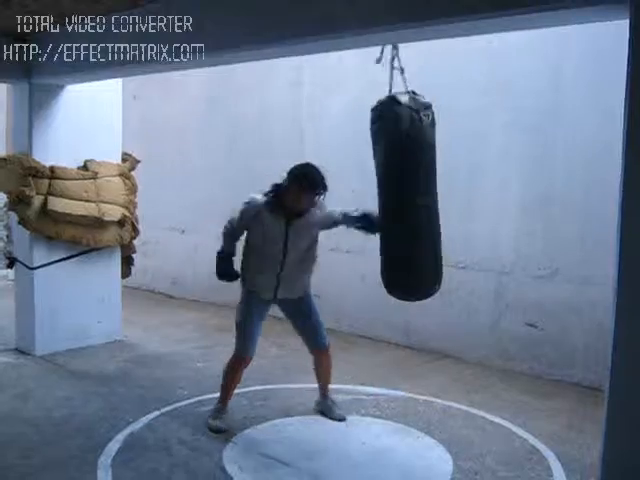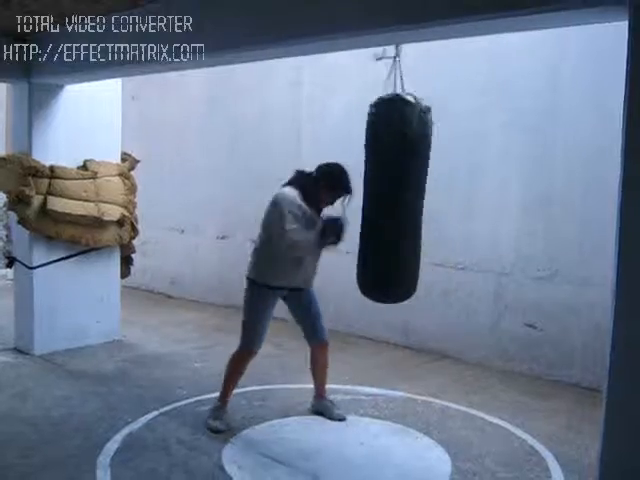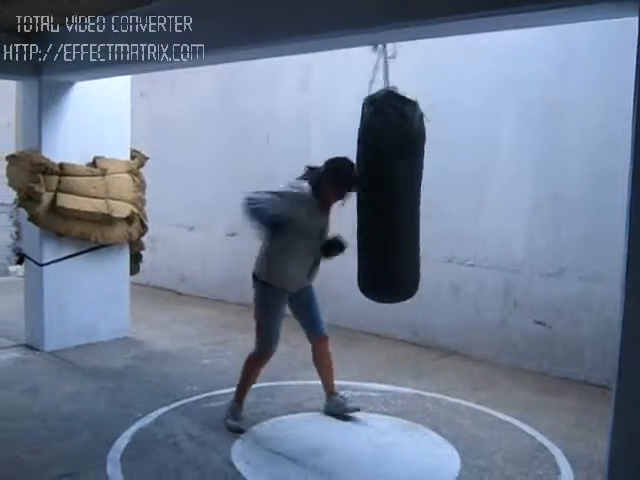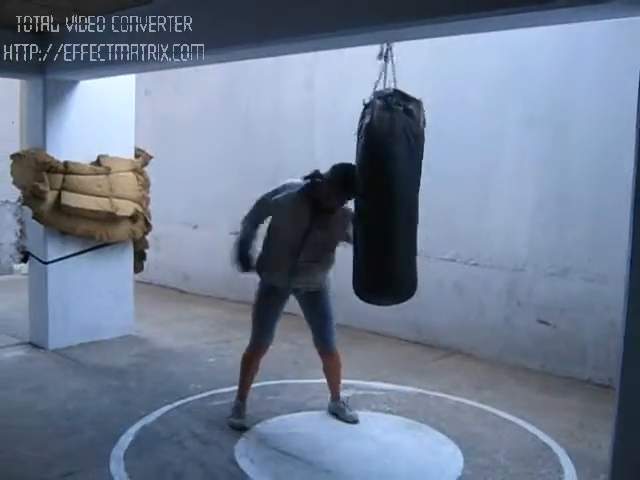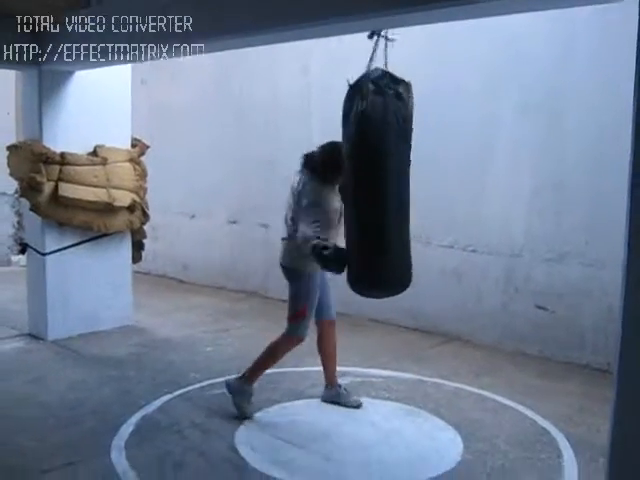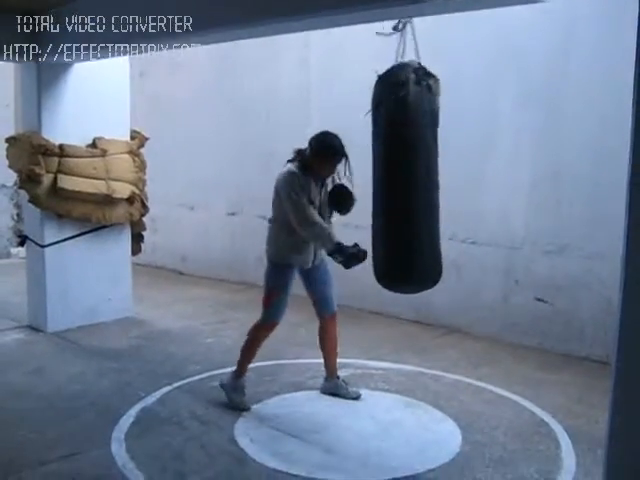
dt=0.3s
person 1, frame 1
left shoulder: (314, 210)
right shoulder: (257, 207)
left elbow: (339, 217)
right elbow: (232, 229)
left wrist: (361, 219)
right wrist: (225, 256)
left hip: (295, 291)
right hip: (257, 290)
left knee: (321, 348)
right knee: (243, 355)
left ankle: (325, 399)
right ankle: (221, 407)
person 1, frame 2
left shoulder: (305, 202)
right shoulder: (287, 199)
right elbow: (292, 242)
left wrist: (327, 230)
right wrist: (323, 236)
left hip: (298, 283)
right hip: (265, 282)
left knee: (320, 342)
right knee: (249, 348)
left ankle: (320, 399)
right ankle: (219, 407)
person 1, frame 3
left shoulder: (319, 203)
right shoulder: (300, 193)
right elbow: (254, 201)
left wrist: (330, 245)
right wrist: (271, 220)
left hip: (299, 281)
right hip: (272, 281)
left knee: (320, 339)
right knee: (265, 350)
left ankle: (333, 398)
right ankle: (236, 405)
person 1, frame 4
left shoulder: (342, 216)
right shoulder: (291, 193)
right elbow: (255, 215)
right wrist: (243, 245)
left hip: (313, 286)
right hip: (274, 278)
left knee: (328, 350)
right knee: (259, 345)
left ankle: (336, 401)
right ankle: (240, 403)
person 1, frame 5
left shoulder: (316, 182)
right shoulder: (313, 189)
right elbow: (307, 232)
left hip: (313, 265)
right hip: (302, 265)
left knee: (327, 322)
right knee: (296, 334)
left ankle: (332, 387)
right ankle: (243, 383)
person 1, frame 6
left shoulder: (321, 178)
right shoulder: (291, 177)
right elbow: (306, 223)
right wrist: (340, 249)
left hip: (315, 255)
right hip: (285, 255)
left knee: (329, 316)
right knee: (270, 320)
left ankle: (332, 379)
right ankle: (236, 379)
